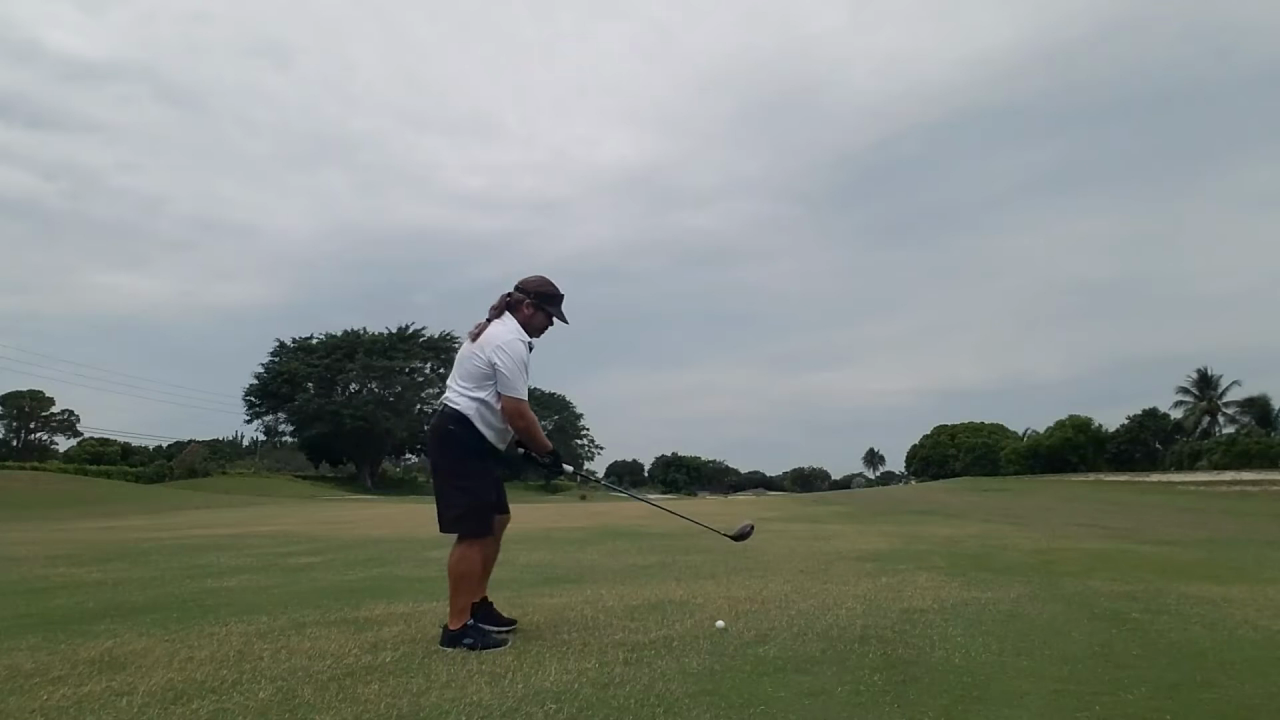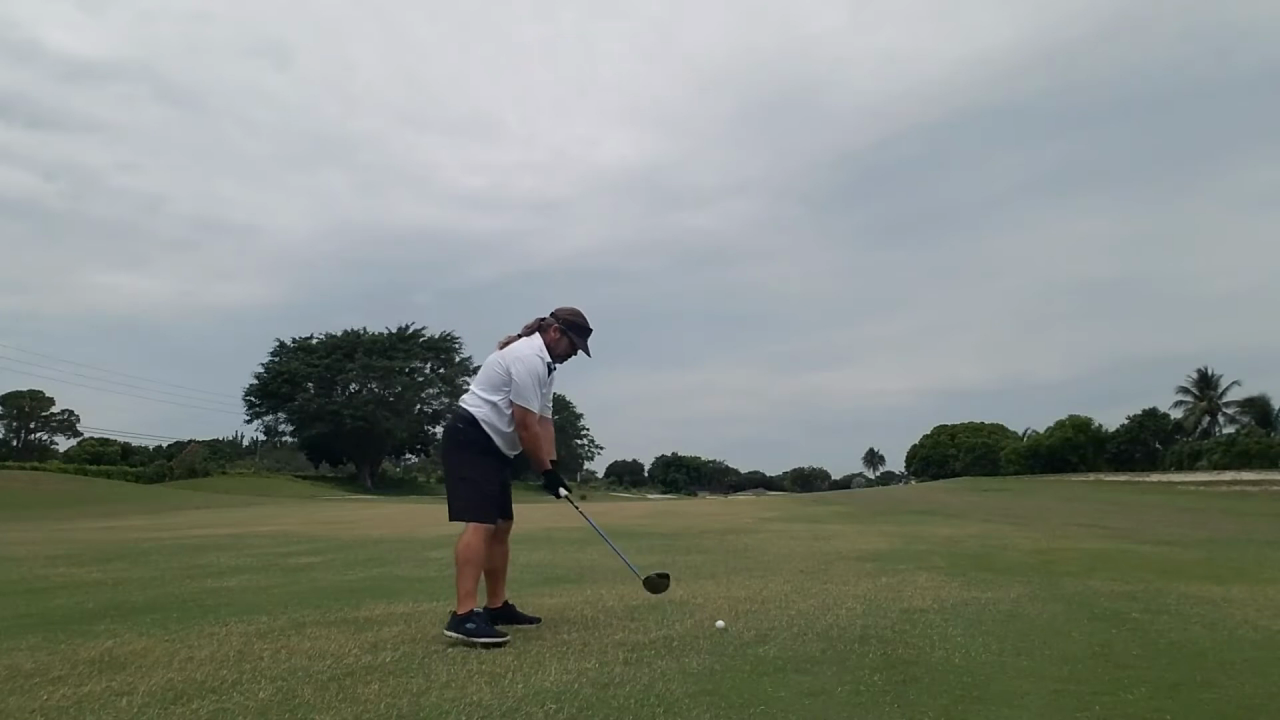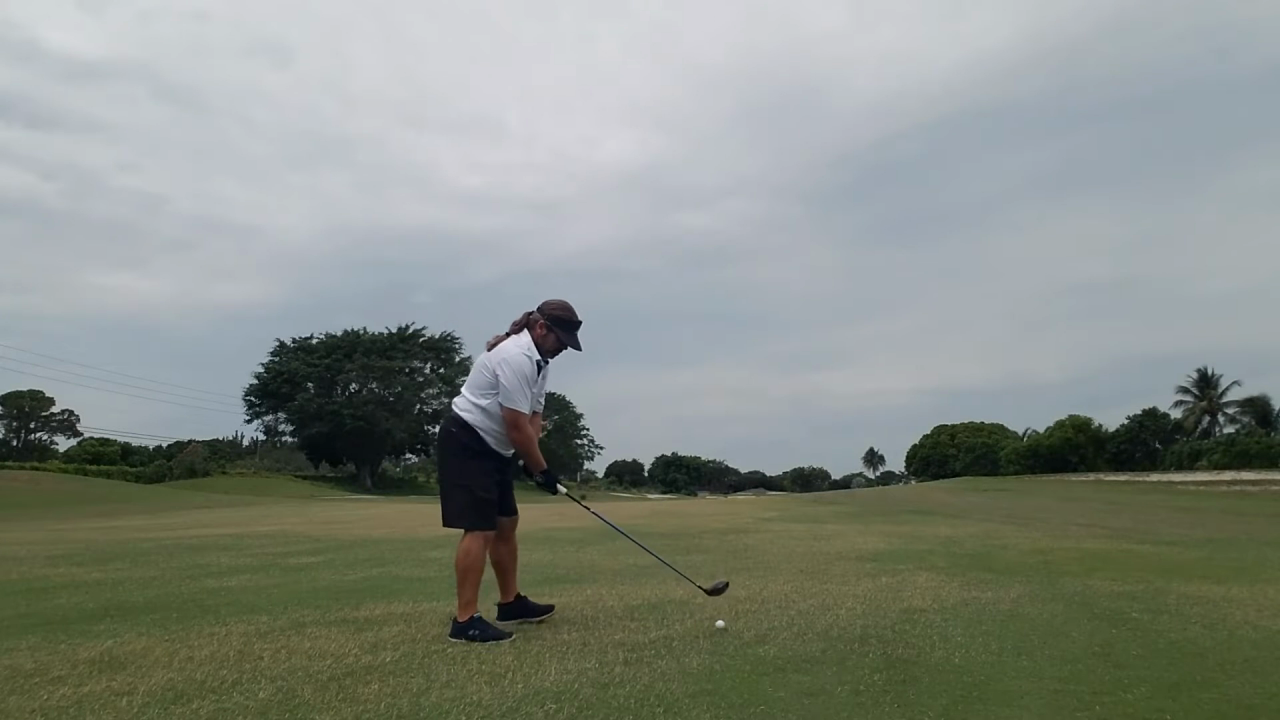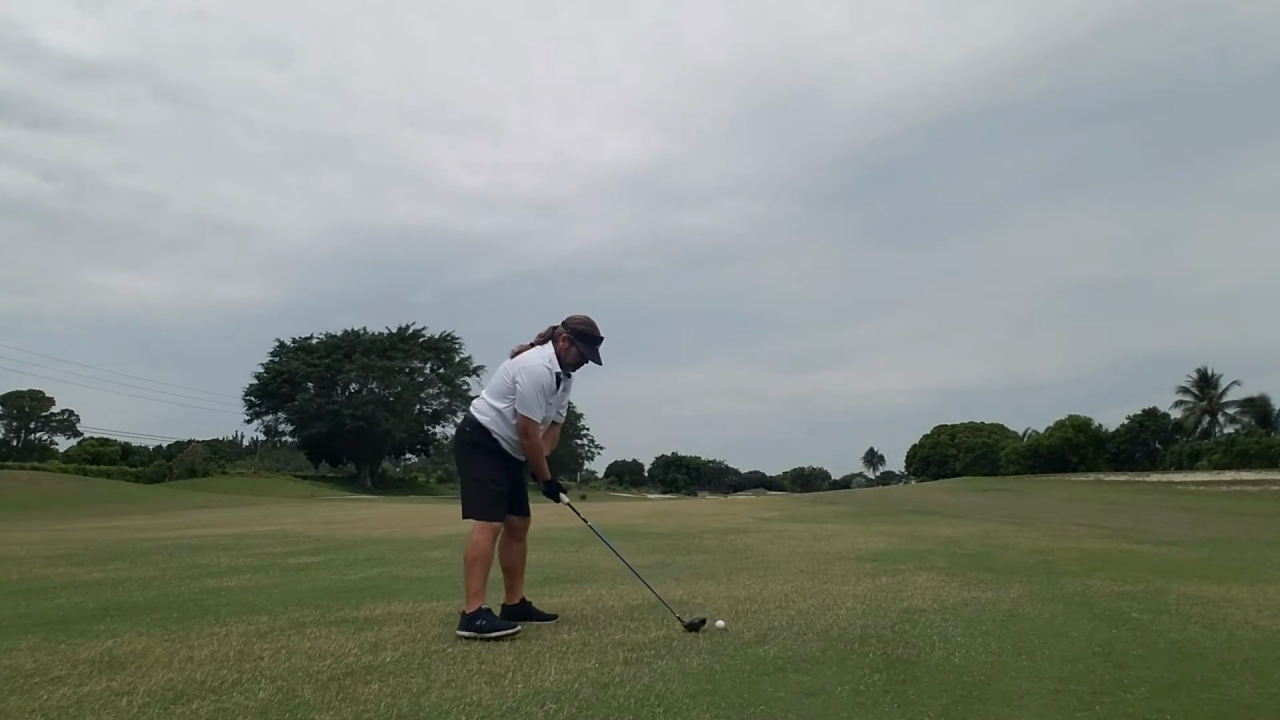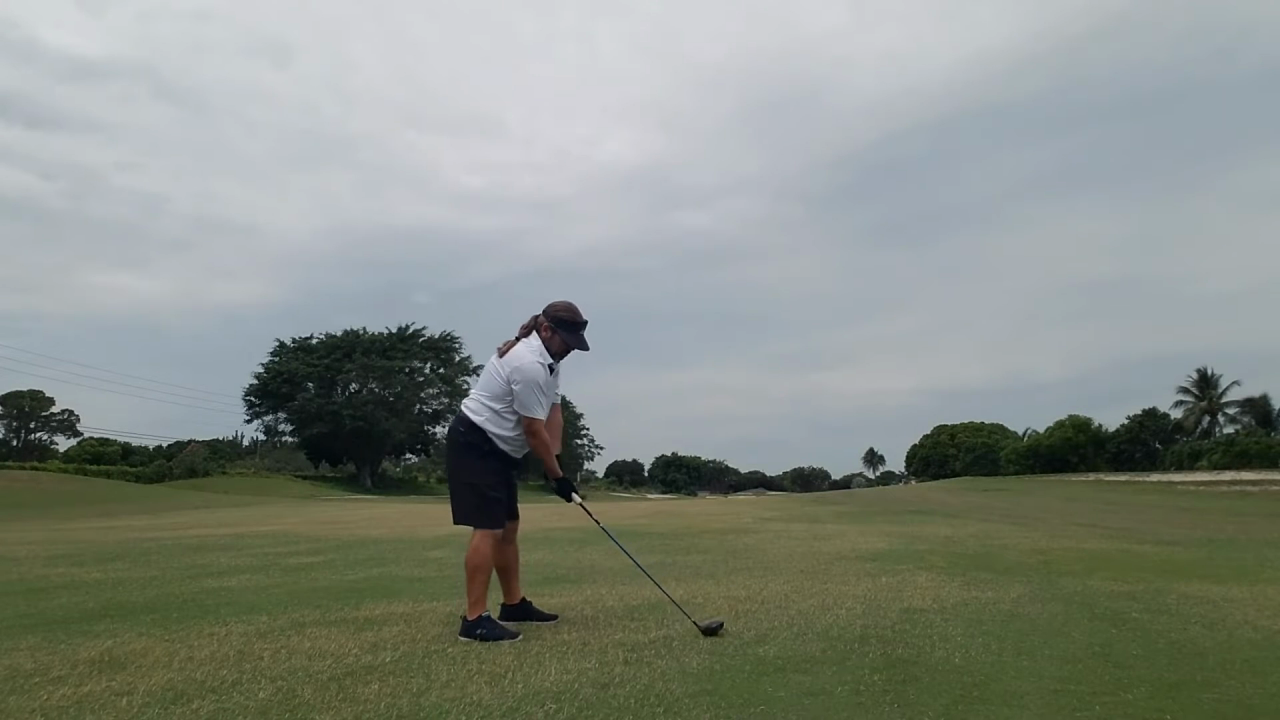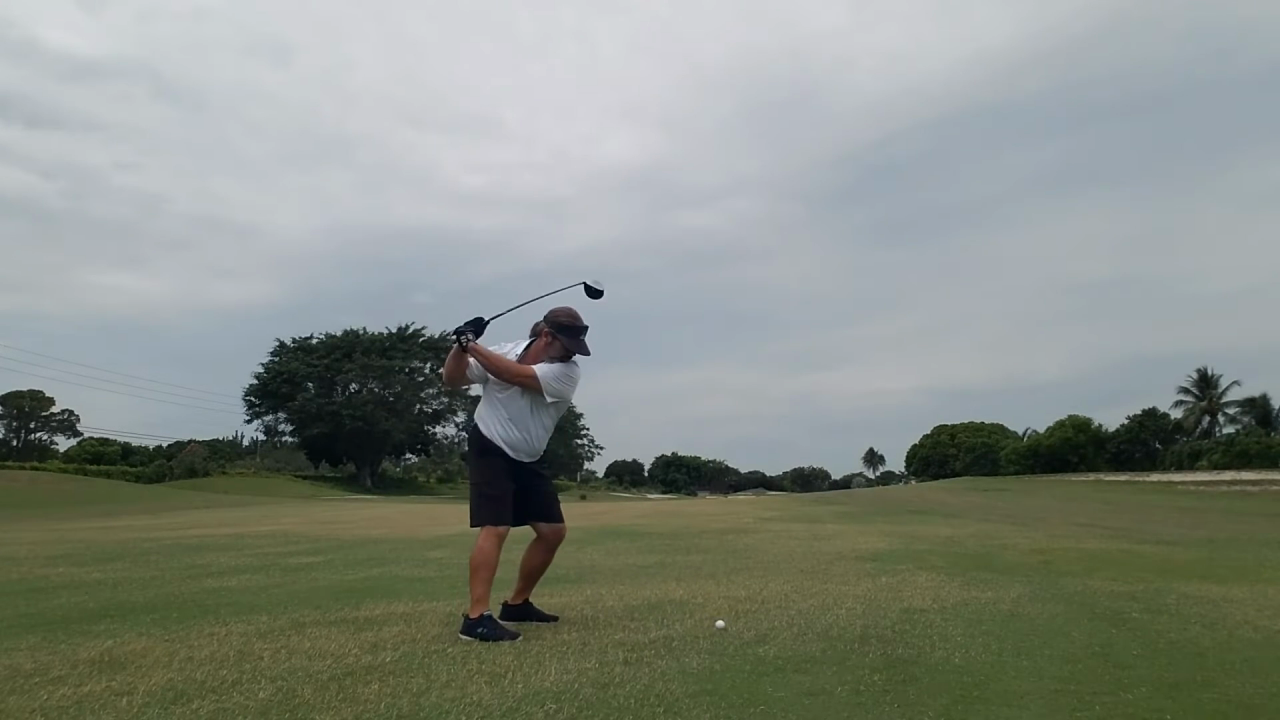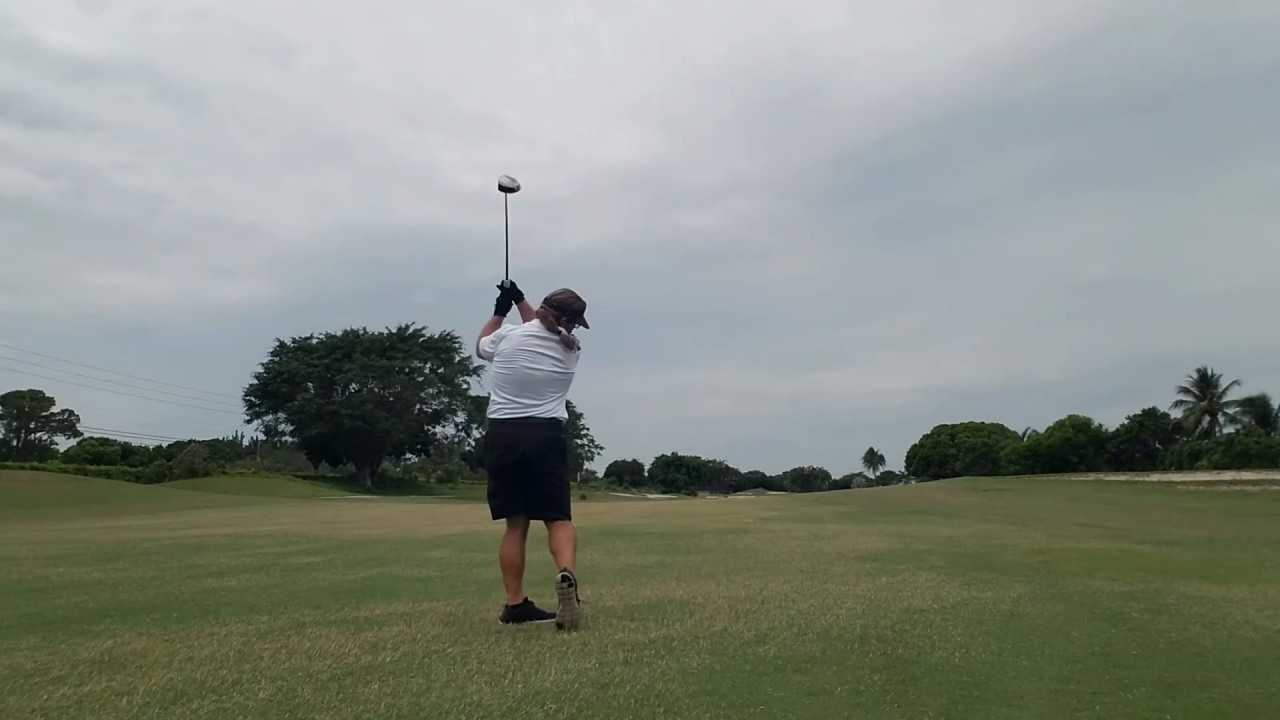
dt=0.7s
person 1, frame 1
left shoulder: (498, 332)
right shoulder: (510, 342)
right elbow: (516, 412)
left wrist: (529, 444)
right wrist: (547, 451)
left hip: (469, 441)
right hip: (463, 442)
left knee: (495, 522)
right knee: (473, 533)
left ankle: (477, 603)
right ankle: (457, 628)
person 1, frame 2
left shoulder: (543, 363)
right shoulder: (528, 357)
left elbow: (543, 422)
right elbow: (526, 426)
left wrist: (552, 467)
right wrist: (545, 471)
left hip: (491, 447)
right hip: (469, 441)
left knee: (500, 526)
right knee: (480, 524)
left ankle: (496, 606)
right ankle: (464, 615)
person 1, frame 3
left shoulder: (538, 360)
right shoulder: (515, 357)
left elbow: (533, 417)
right elbow: (517, 426)
left wrist: (529, 462)
right wrist: (542, 469)
left hip: (491, 449)
right hip: (467, 445)
left knee: (505, 526)
right knee: (479, 530)
left ankle: (510, 602)
right ankle: (465, 620)
person 1, frame 4
left shoulder: (564, 374)
right shoulder: (536, 367)
left elbow: (552, 426)
right elbow: (528, 433)
left wrist: (541, 469)
right wrist: (545, 478)
left hip: (506, 451)
right hip: (480, 444)
left knee: (517, 524)
right knee: (488, 523)
left ankle: (514, 603)
right ankle: (474, 613)
person 1, frame 5
left shoulder: (545, 359)
right shoulder: (529, 364)
left elbow: (554, 414)
right elbow: (534, 431)
left wrist: (556, 460)
right wrist: (557, 475)
left hip: (495, 450)
right hip: (474, 446)
left knee: (507, 528)
right knee: (488, 529)
left ankle: (514, 604)
right ankle: (475, 619)
person 1, frame 6
left shoulder: (568, 372)
right shoulder: (505, 352)
left elbow: (515, 375)
right elbow: (452, 379)
left wrist: (473, 347)
right wrist: (461, 345)
left hip: (527, 461)
right hip: (489, 452)
left knee: (553, 531)
right knee: (495, 528)
left ankle: (517, 604)
right ankle: (477, 617)
person 1, frame 7
left shoulder: (508, 336)
right shoulder: (570, 349)
left elbow: (482, 347)
left wrist: (500, 310)
right wrist: (520, 301)
left hip: (501, 436)
right hip: (545, 437)
left knee: (516, 523)
right knee: (558, 518)
left ankle: (515, 603)
right ankle: (567, 573)
